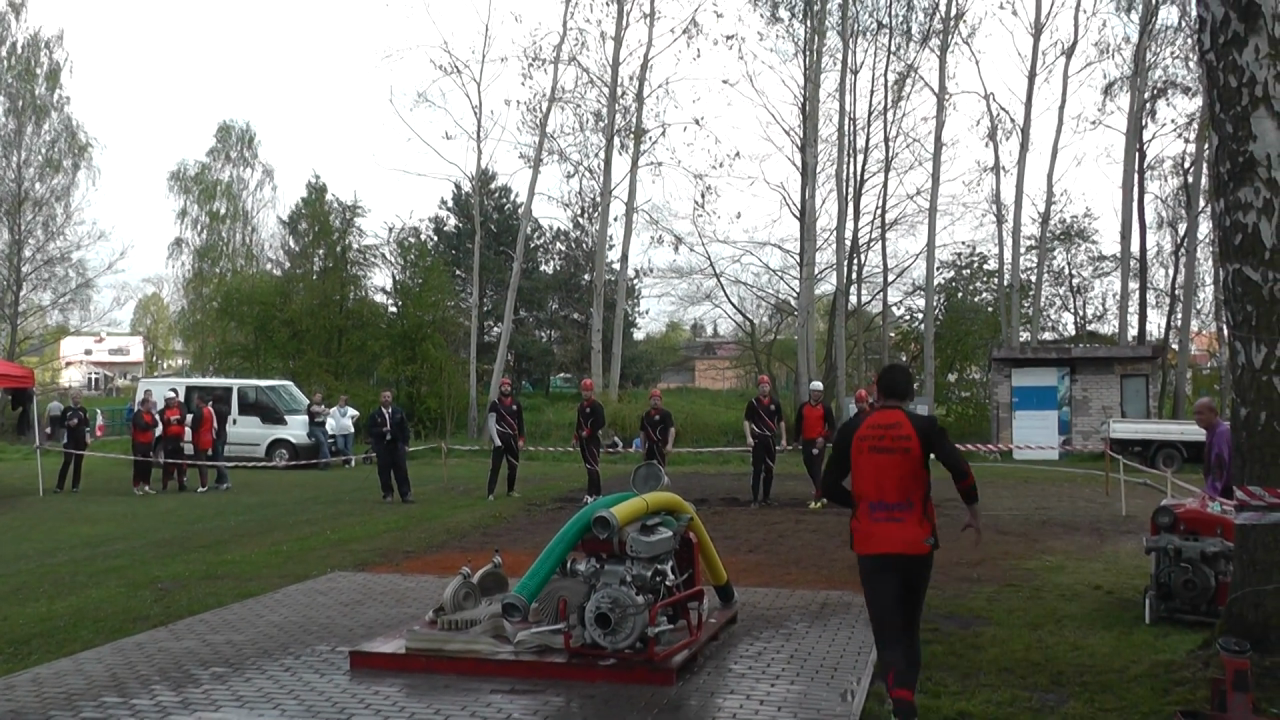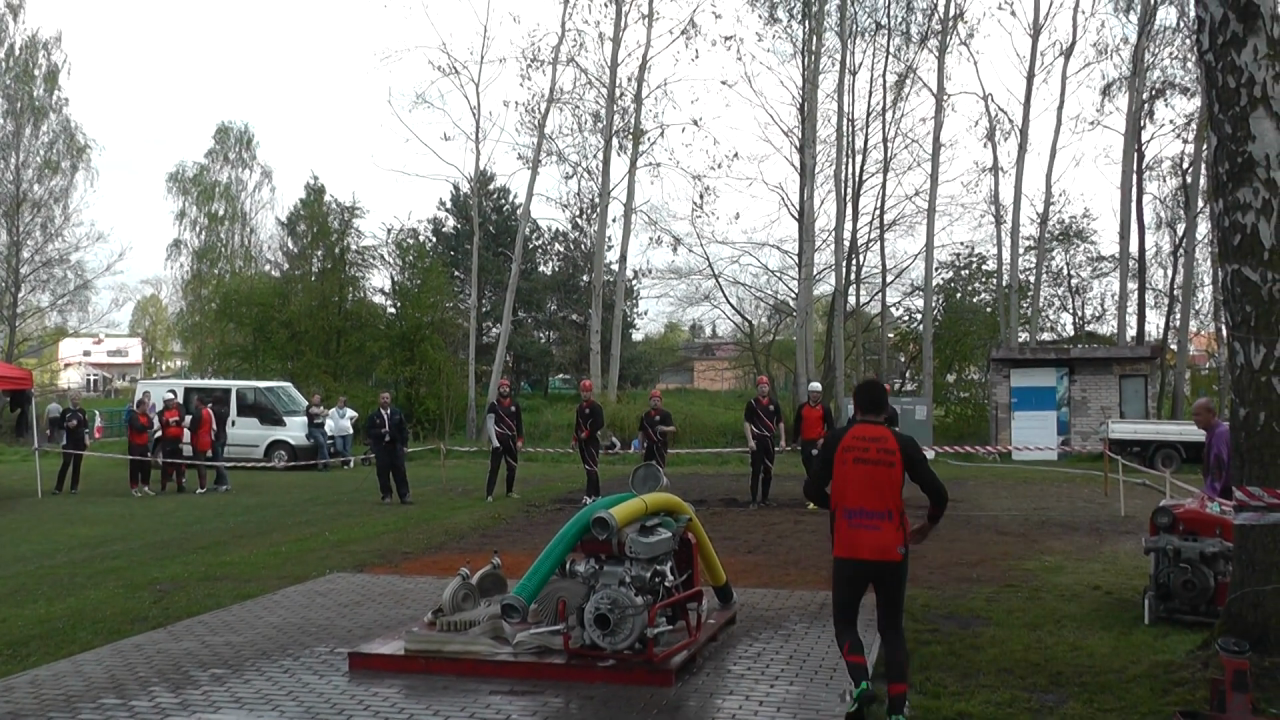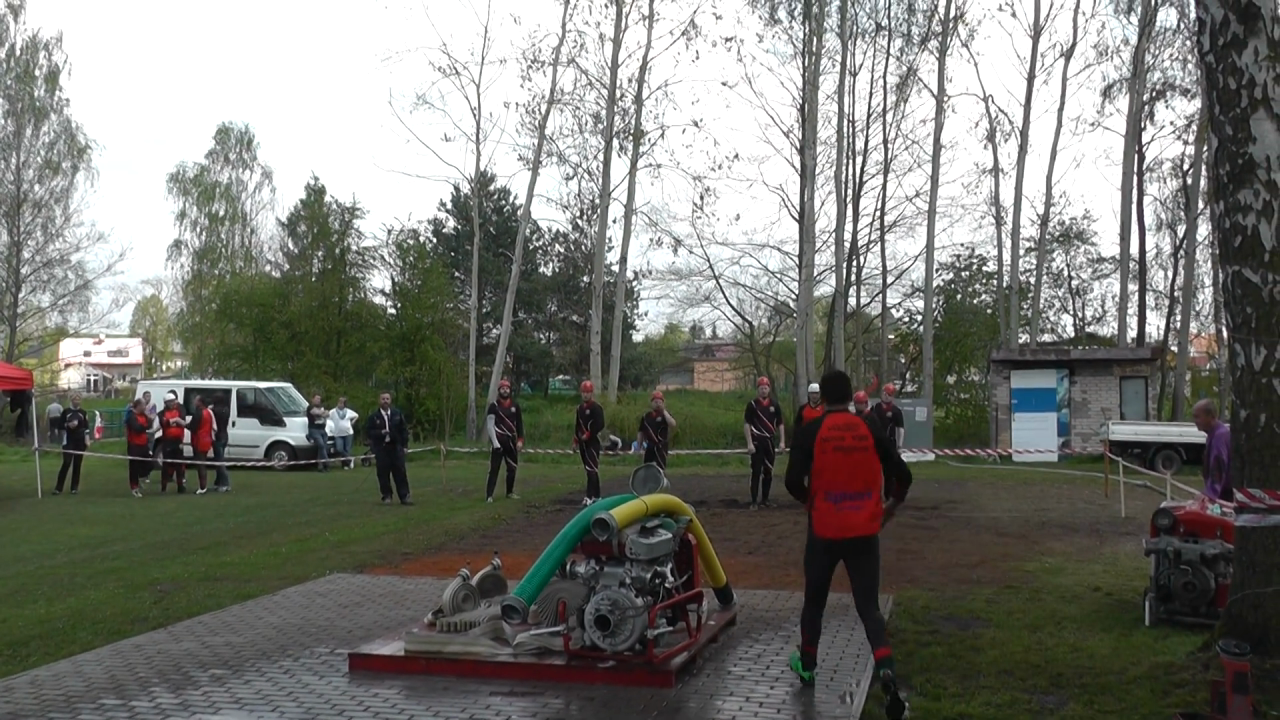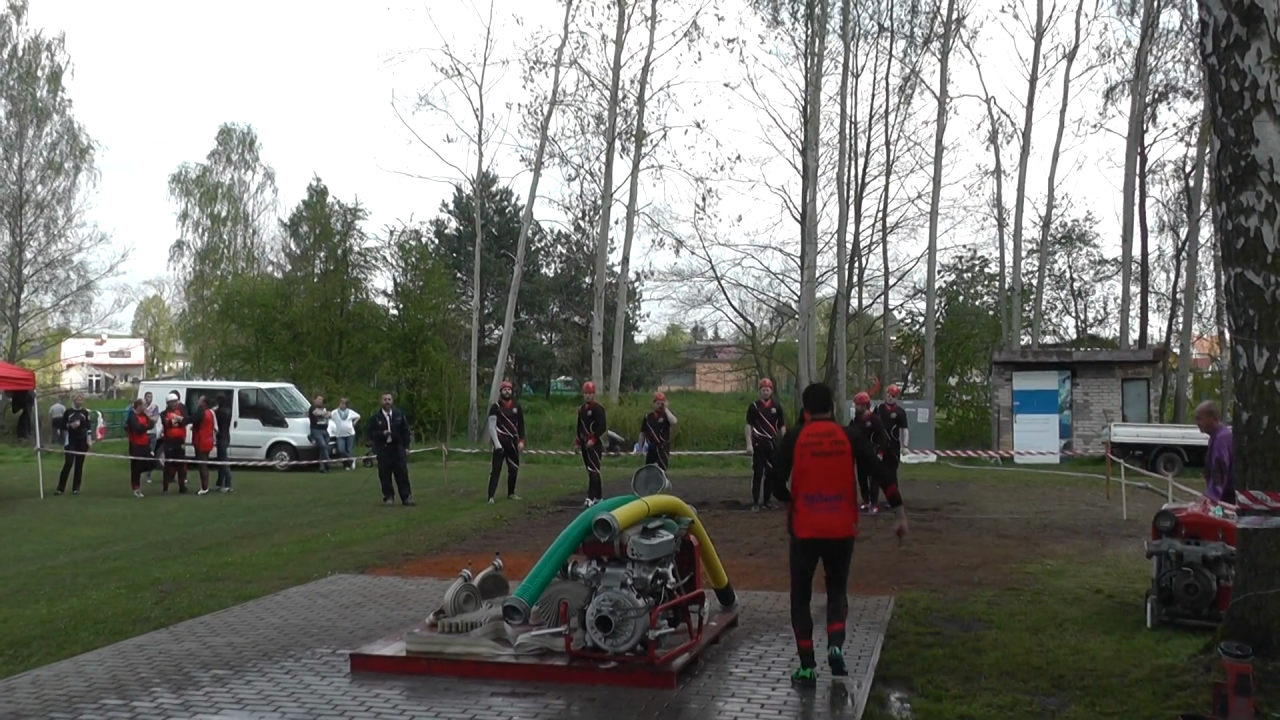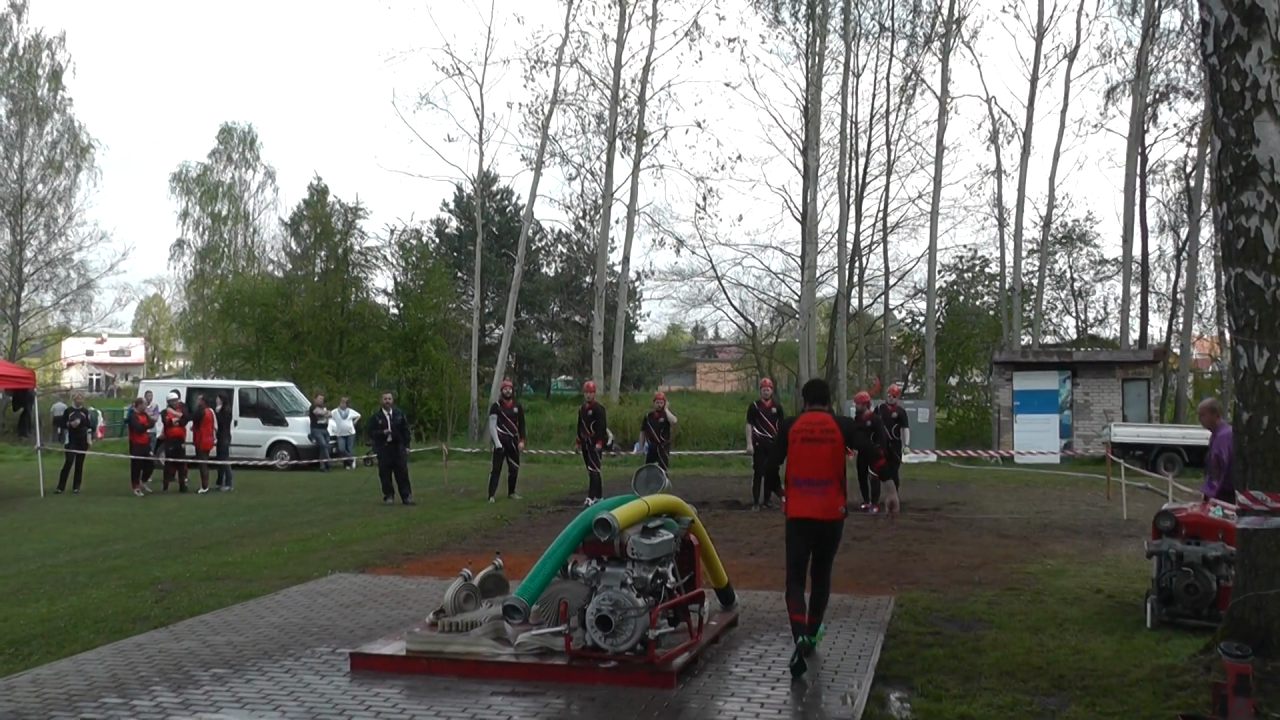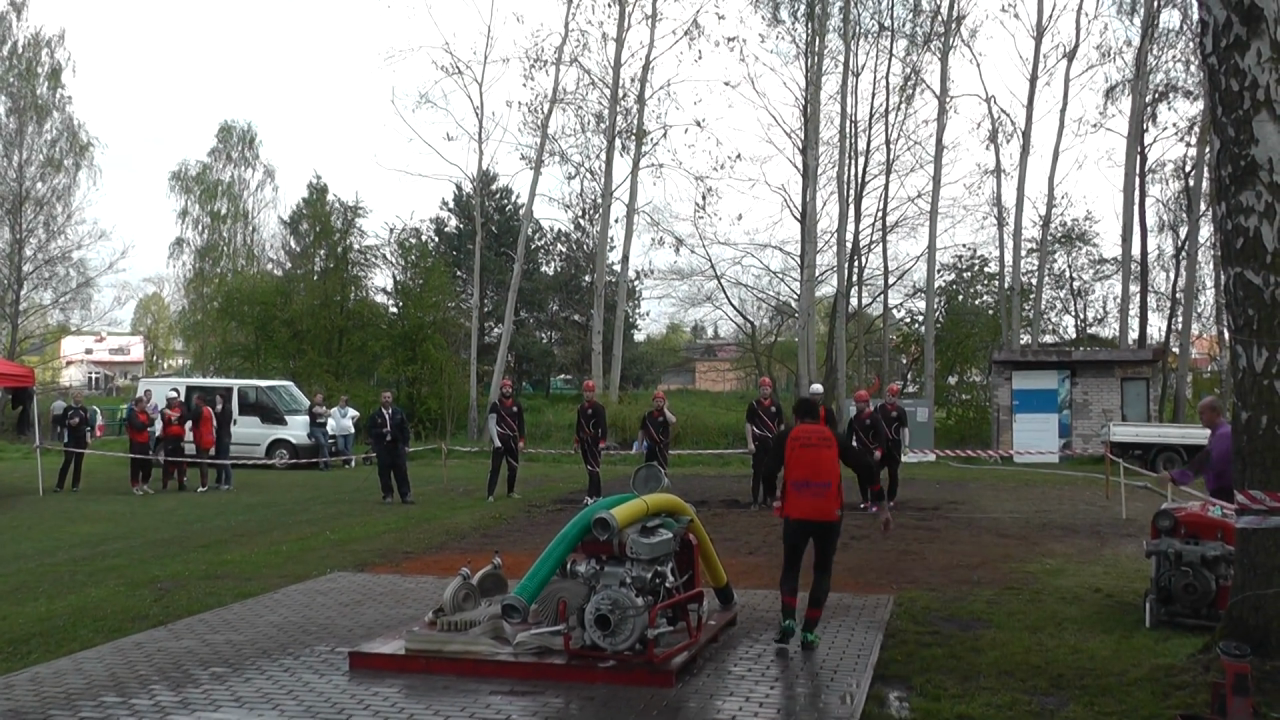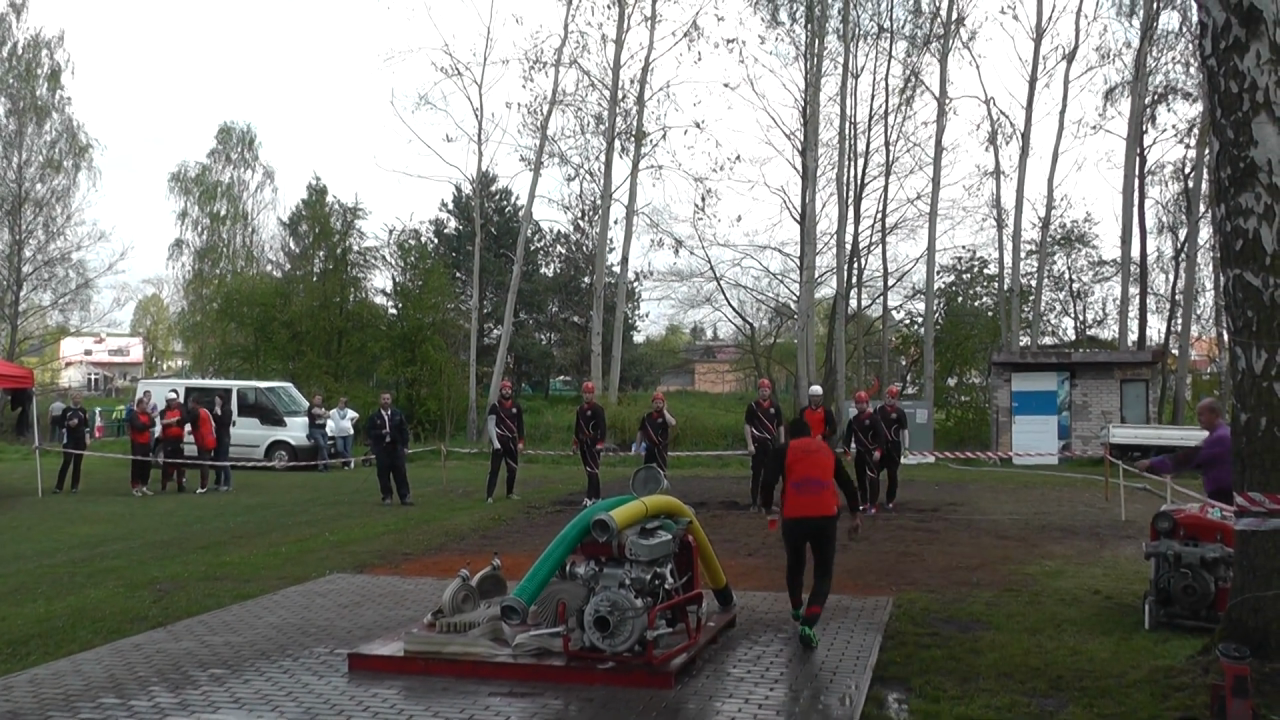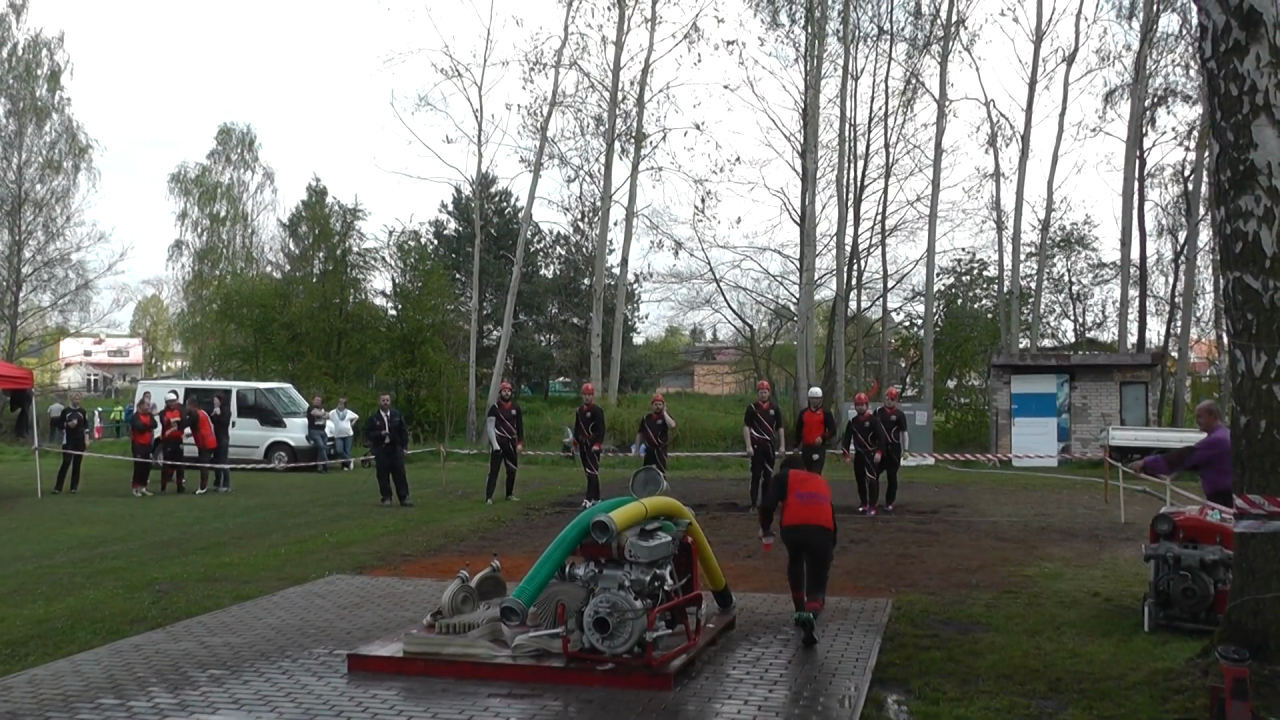
dt=0.2s
person 1, frame 1
left shoulder: (853, 430)
right shoulder: (925, 427)
left elbow: (829, 486)
right elbow: (959, 468)
right wrist: (973, 511)
left hip: (873, 547)
right hip: (917, 545)
left knee: (887, 636)
right knee: (909, 625)
person 1, frame 2
left shoulder: (836, 440)
right shoulder: (903, 445)
left elbow: (813, 490)
right elbow: (938, 495)
right wrist: (928, 525)
left hip: (848, 550)
right hip: (891, 551)
left knee: (845, 621)
right knee: (892, 627)
left ankle: (862, 684)
person 1, frame 3
left shoulder: (811, 431)
right shoulder: (872, 430)
left elbow: (793, 481)
right elbow: (903, 474)
right wrist: (893, 504)
left hip: (825, 531)
right hip: (864, 532)
left knee: (814, 600)
right knee: (869, 609)
left ankle: (807, 667)
right ankle: (885, 672)
person 1, frame 4
left shoulder: (793, 438)
right shoulder: (851, 437)
left elbow: (775, 482)
right elbow: (881, 473)
right wrist: (899, 513)
left hip: (804, 529)
right hip: (842, 529)
left knee: (800, 597)
right knee: (837, 592)
left ankle: (807, 668)
right ankle: (836, 648)
person 1, frame 5
left shoulder: (790, 426)
right shoulder: (843, 426)
left elbow: (772, 465)
right elbow: (872, 452)
left hip: (798, 514)
right hip: (832, 514)
left knee: (795, 581)
right knee: (821, 574)
left ankle: (801, 638)
right ankle: (812, 634)
person 1, frame 6
left shoulder: (786, 437)
right shoulder: (834, 438)
left elbow: (770, 474)
left wrist: (776, 499)
right wrist: (884, 507)
left hip: (796, 514)
right hip: (829, 515)
left knee: (791, 569)
right knee: (822, 572)
left ankle: (788, 622)
right ankle: (809, 632)
person 1, frame 7
left shoulder: (783, 450)
right shoulder: (826, 449)
left elbow: (767, 484)
right elbow: (848, 485)
left wrist: (768, 510)
right wrist: (855, 516)
left hip: (794, 516)
right hip: (825, 516)
left knee: (795, 566)
right knee: (823, 575)
left ankle: (798, 612)
right ankle: (808, 626)
person 1, frame 8
left shoulder: (783, 477)
right shoulder: (820, 481)
left elbow: (767, 506)
left wrist: (765, 531)
right wrist: (831, 544)
left hip: (792, 527)
right hip: (822, 532)
left knee: (795, 563)
right knee: (817, 588)
left ankle: (800, 613)
right ankle: (809, 613)
